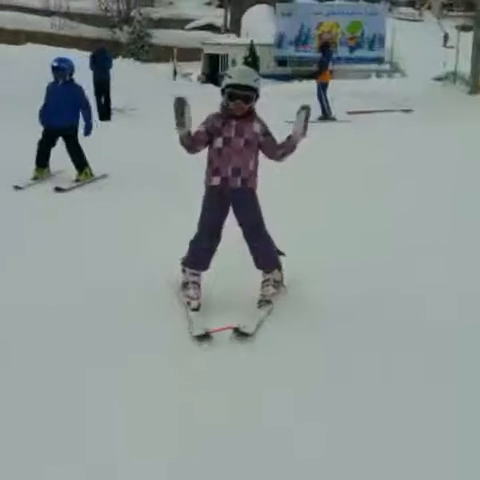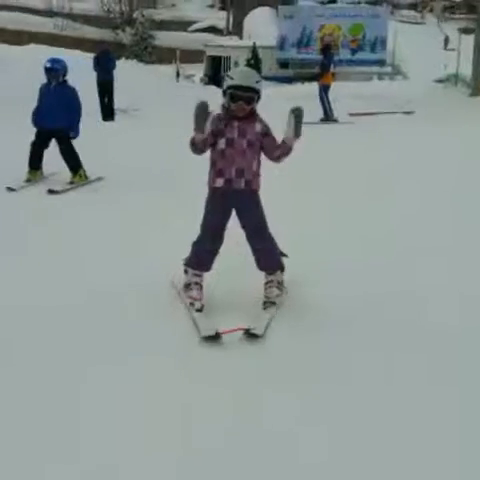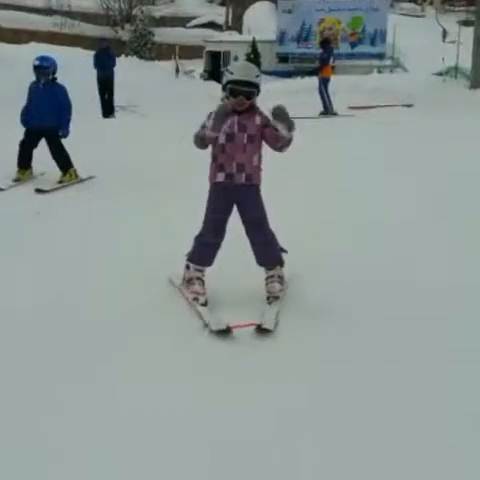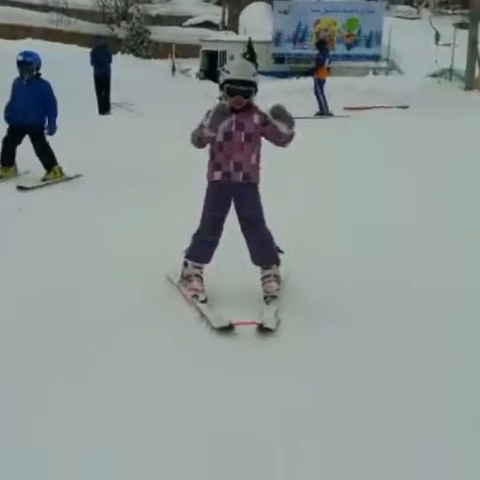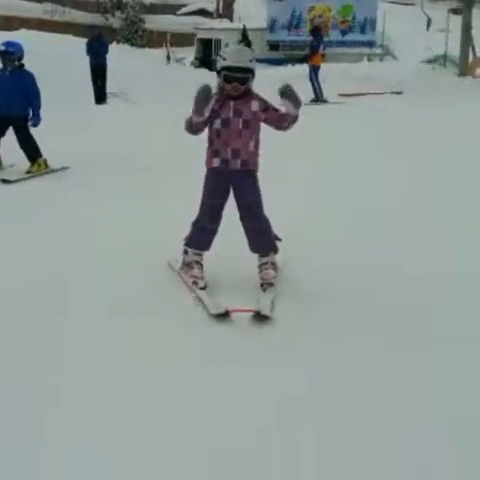
dt=0.1s
person 1, frame 1
left shoulder: (257, 125)
right shoulder: (214, 120)
left elbow: (276, 154)
right elbow: (192, 147)
left wrist: (295, 136)
right wrist: (183, 129)
left hip: (245, 188)
right hip: (216, 187)
left knee: (256, 233)
right knee: (207, 233)
left ankle: (272, 275)
right ankle: (191, 276)
person 1, frame 2
left shoulder: (258, 126)
right shoulder: (217, 121)
left elbow: (276, 154)
right elbow: (198, 148)
left wrist: (291, 136)
right wrist: (200, 130)
left hip: (248, 189)
right hip: (219, 188)
left knee: (259, 234)
right knee: (210, 235)
left ankle: (274, 276)
right ankle: (193, 277)
person 1, frame 3
left shoulder: (259, 118)
right shoulder: (217, 116)
left elbow: (279, 144)
right elbow: (200, 142)
left wrist: (286, 129)
right wrist: (214, 128)
left hip: (249, 184)
right hip: (221, 183)
left knee: (259, 230)
right knee: (211, 231)
left ankle: (274, 272)
right ankle: (194, 273)
person 1, frame 4
left shoulder: (258, 117)
right shoulder: (215, 115)
left elbow: (281, 140)
right elbow: (197, 141)
left wrist: (287, 126)
right wrist: (212, 128)
left hip: (247, 182)
right hip: (218, 181)
left knee: (256, 228)
right knee: (209, 228)
left ankle: (270, 271)
right ankle: (192, 270)
person 1, frame 5
left shoulder: (256, 104)
right shoulder: (213, 102)
left elbow: (282, 123)
right elbow: (194, 128)
left wrist: (292, 108)
right wrist: (200, 112)
left hip: (246, 170)
right hip: (217, 168)
left knee: (254, 216)
right knee: (208, 215)
left ankle: (267, 259)
right ankle: (192, 257)
person 2, frame 1
left shoulder: (75, 89)
right shoulder: (51, 87)
left elbow: (85, 106)
right elbow: (46, 105)
left wrist: (88, 123)
right wrist: (43, 117)
left hip: (69, 126)
right hip: (51, 125)
left knee: (73, 148)
right knee: (43, 146)
left ankle: (84, 171)
right ankle: (41, 169)
person 2, frame 2
left shoulder: (68, 91)
right shoulder: (44, 88)
left elbow: (77, 109)
right elbow: (39, 106)
left wrist: (75, 127)
right wrist: (36, 119)
left hip: (62, 128)
right hip: (44, 127)
left knee: (66, 150)
right knee: (36, 147)
left ankle: (79, 173)
right ankle: (35, 171)
person 2, frame 3
left shoulder: (58, 89)
right shoulder: (33, 87)
left elbow: (66, 108)
right elbow: (29, 105)
left wrist: (64, 126)
right wrist: (24, 118)
left hip: (52, 127)
right hip: (34, 125)
left knee: (56, 149)
right knee: (25, 146)
left ankle: (69, 172)
right ankle: (24, 170)
person 2, frame 4
left shoulder: (42, 85)
right shoulder: (17, 83)
left elbow: (51, 104)
right elbow: (13, 101)
left wrist: (52, 122)
left hip: (36, 123)
right hip: (18, 122)
left knee: (40, 146)
left ankle: (54, 170)
person 2, frame 5
left shoulder: (25, 76)
left elbow: (34, 96)
left wrist: (36, 114)
left hip: (19, 115)
left knee: (24, 138)
left ankle: (39, 163)
